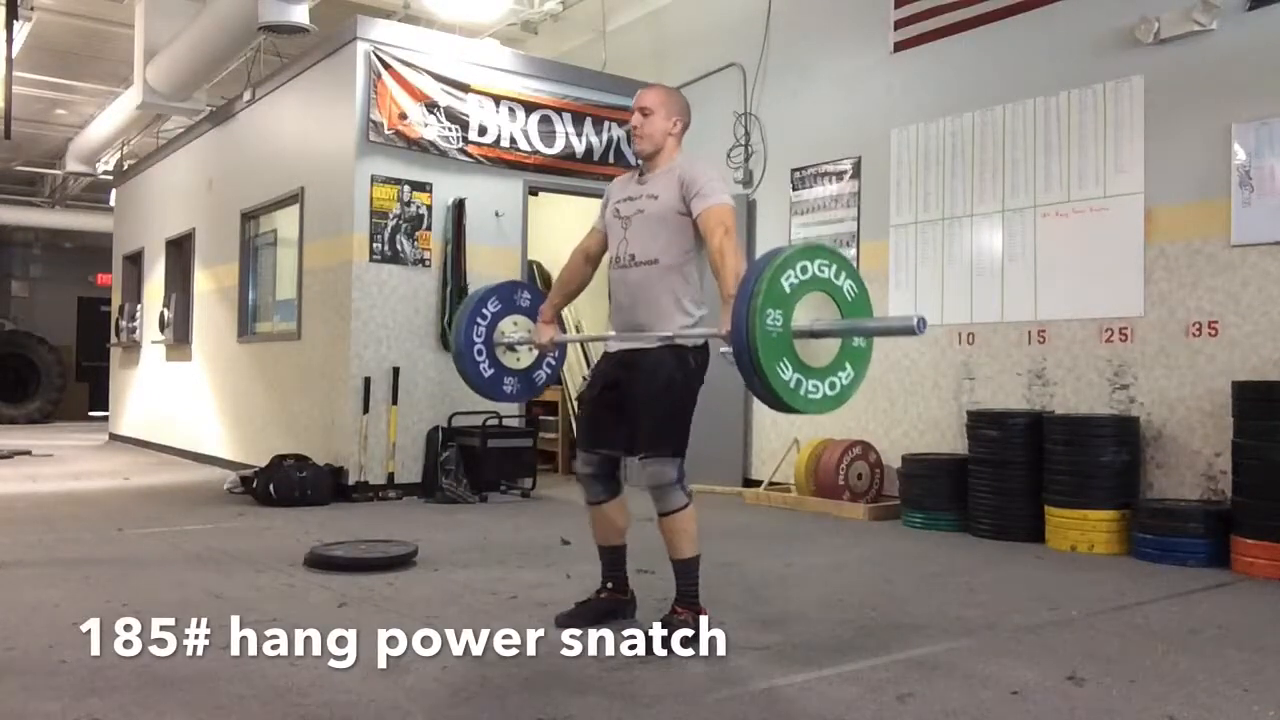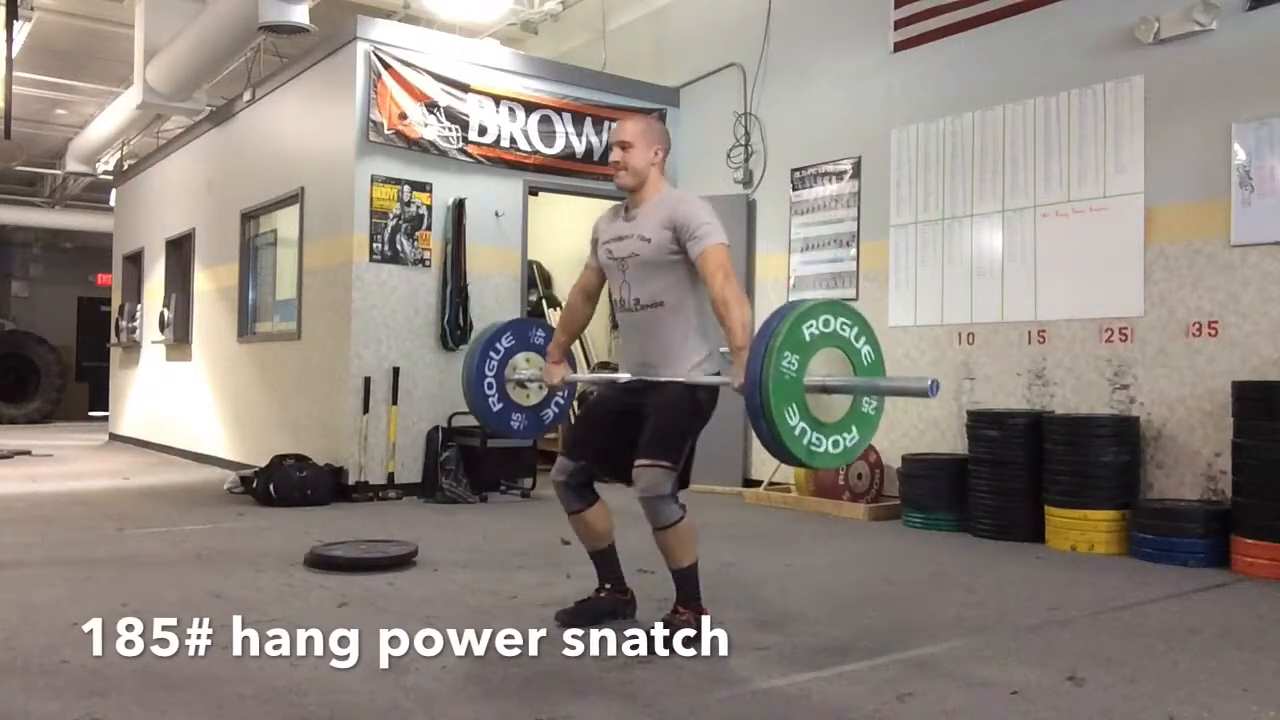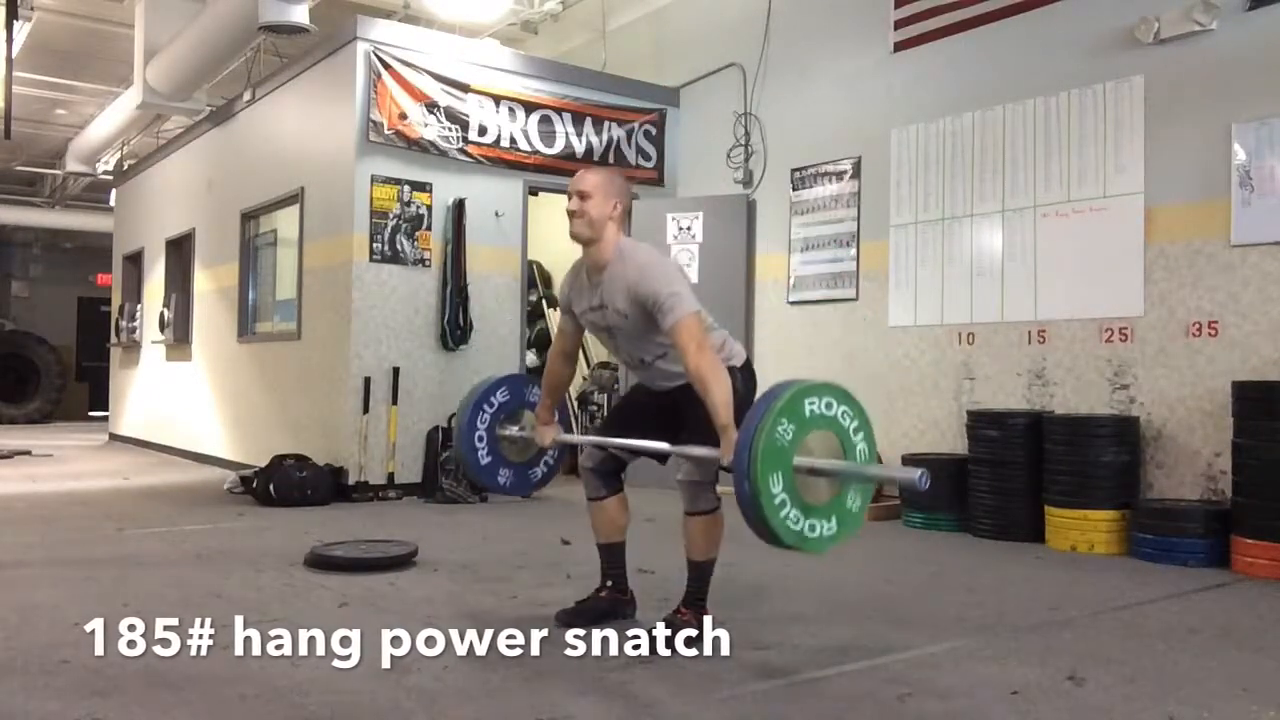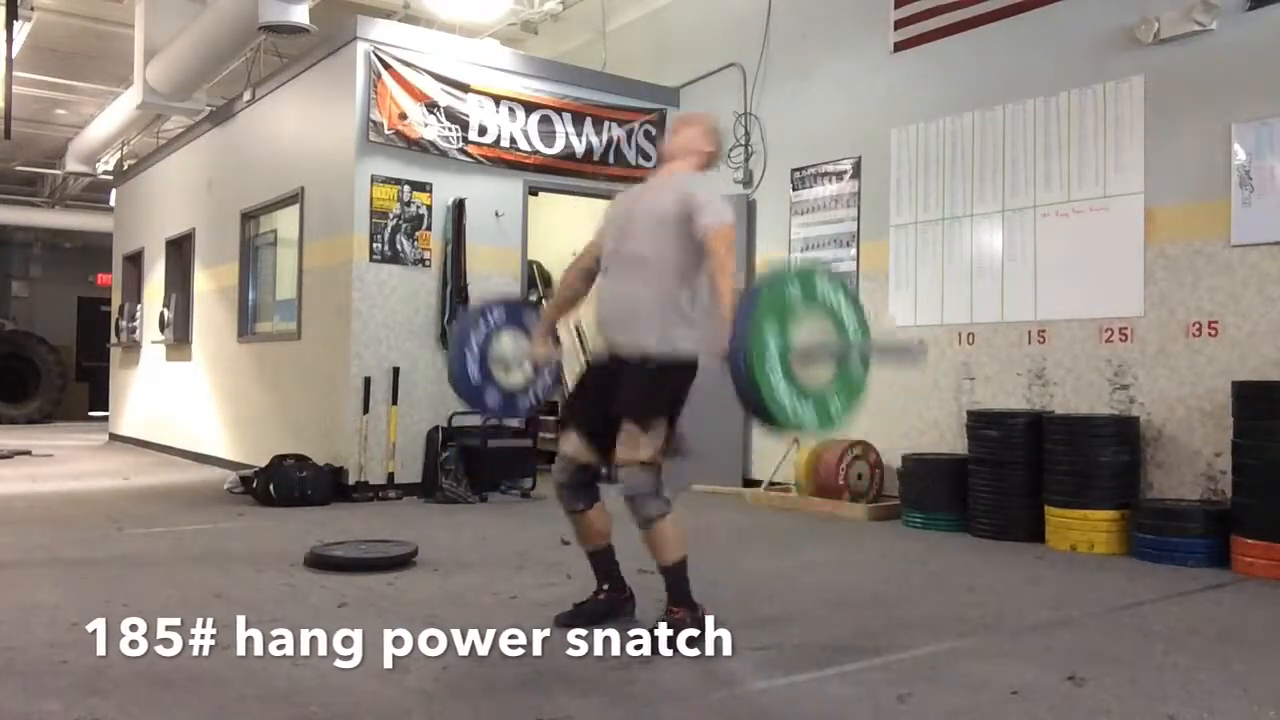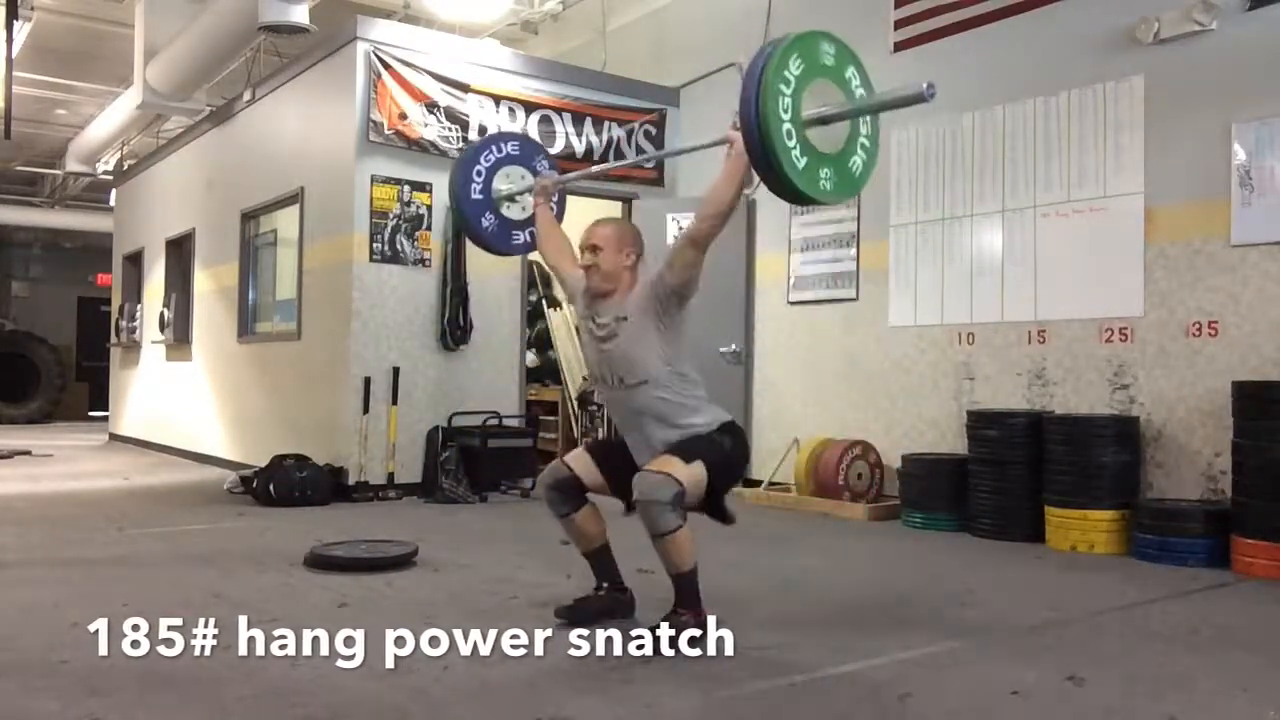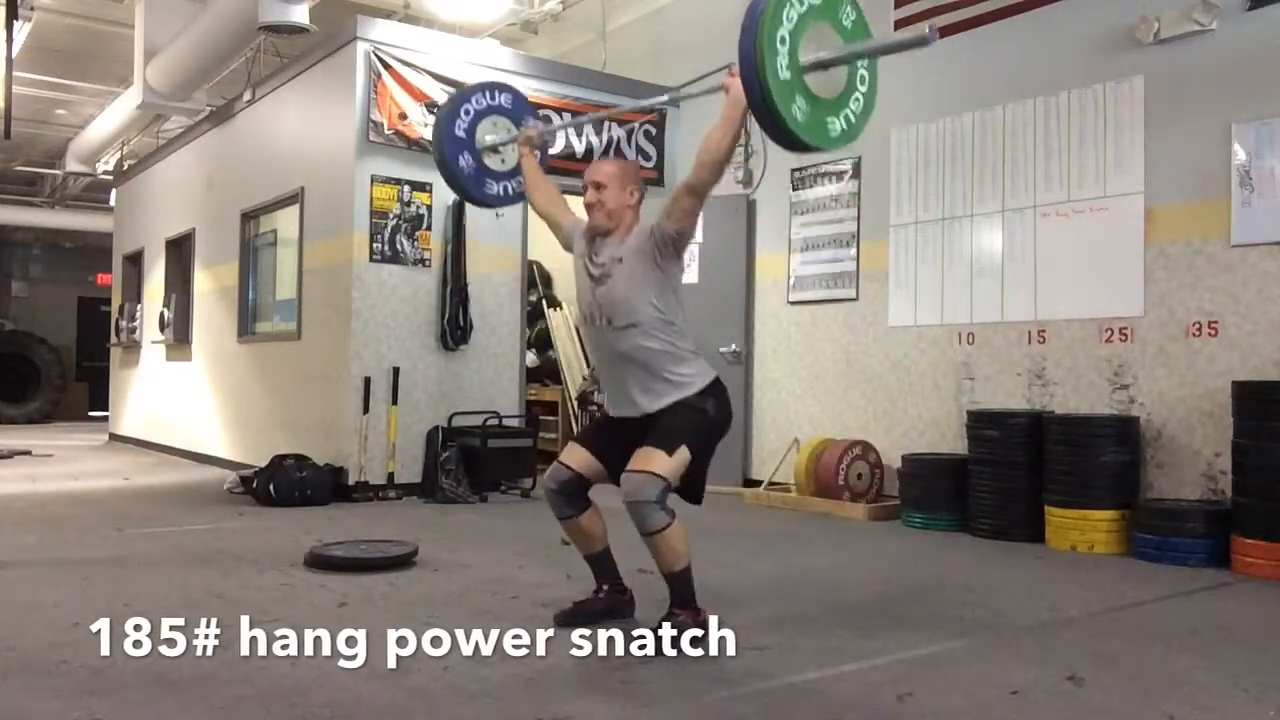
dt=0.5s
person 1, frame 1
left shoulder: (693, 178)
right shoulder: (619, 189)
left elbow: (721, 237)
right elbow: (585, 257)
left wrist: (733, 306)
right wrist: (547, 316)
left hip: (673, 349)
right hip: (621, 350)
left knee: (658, 472)
right knee: (595, 467)
left ankle: (689, 608)
right ankle: (615, 591)
person 1, frame 2
left shoulder: (684, 211)
right shoulder: (608, 224)
left elbow: (722, 281)
right elbow: (583, 295)
left wrist: (743, 356)
right wrist: (555, 355)
left hip: (685, 378)
right hip: (632, 378)
left knee: (652, 483)
right knee: (569, 473)
left ankle: (691, 609)
right ankle: (614, 590)
person 1, frame 3
left shoulder: (648, 270)
right shoulder: (574, 283)
left elbow: (698, 354)
right elbow: (563, 354)
left wrist: (729, 436)
right wrist: (545, 416)
left hip: (719, 375)
right hip: (657, 385)
left knee: (693, 473)
right knee: (596, 462)
left ankle: (694, 612)
right ankle: (614, 591)
person 1, frame 4
left shoulder: (696, 195)
right shoulder: (629, 201)
left elbow: (722, 258)
right elbow: (584, 268)
left wrist: (732, 326)
right wrist: (544, 329)
left hip: (662, 360)
right hip: (613, 360)
left knee: (638, 482)
right knee: (570, 474)
left ankle: (684, 610)
right ankle: (612, 591)
person 1, frame 5
left shoulder: (655, 299)
right shoulder: (585, 298)
left elbow: (702, 231)
right elbow: (555, 250)
left wrist: (742, 157)
right wrist: (541, 202)
left hip: (709, 439)
right hip: (642, 443)
left knee: (656, 488)
right knee: (558, 480)
left ankle: (691, 612)
right ankle: (613, 589)
person 1, frame 6
left shoulder: (654, 243)
right shoulder: (584, 243)
left elbow: (700, 179)
right elbow: (545, 201)
left wrist: (738, 101)
right wrist: (527, 153)
left hip: (689, 400)
right hip: (626, 408)
left knee: (642, 488)
right knee: (561, 482)
left ankle: (688, 613)
right ankle: (613, 591)
